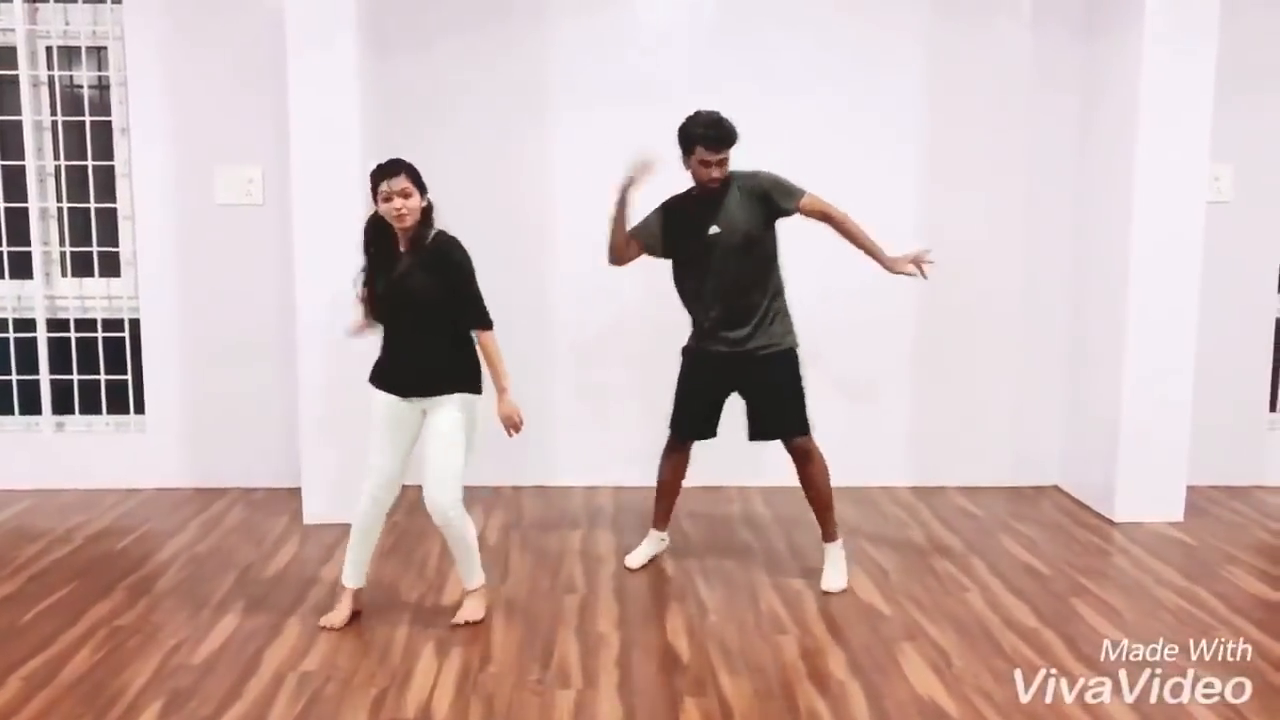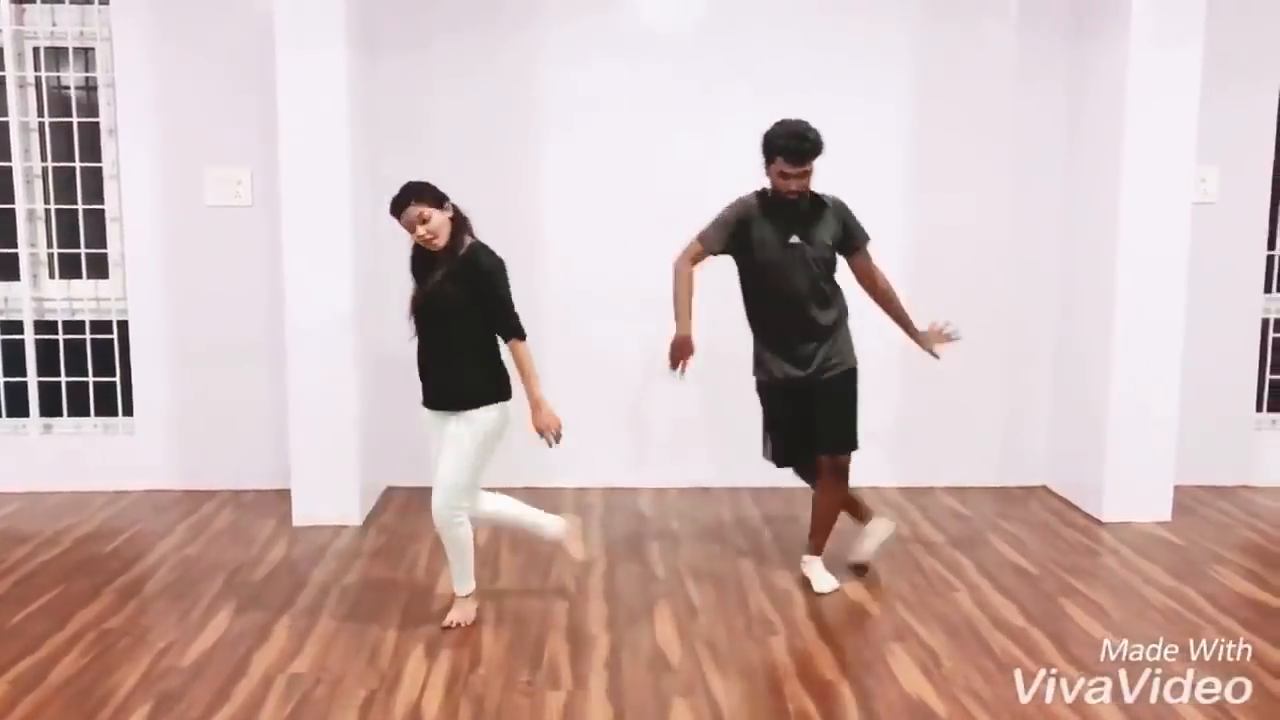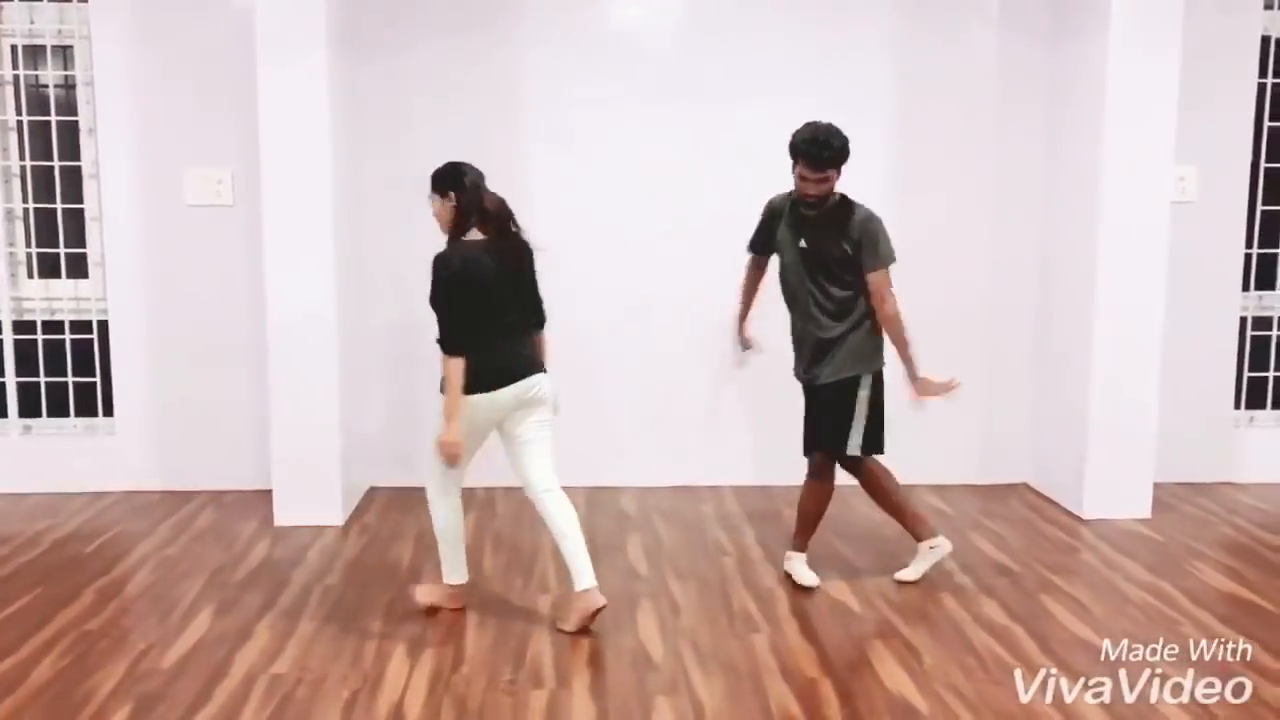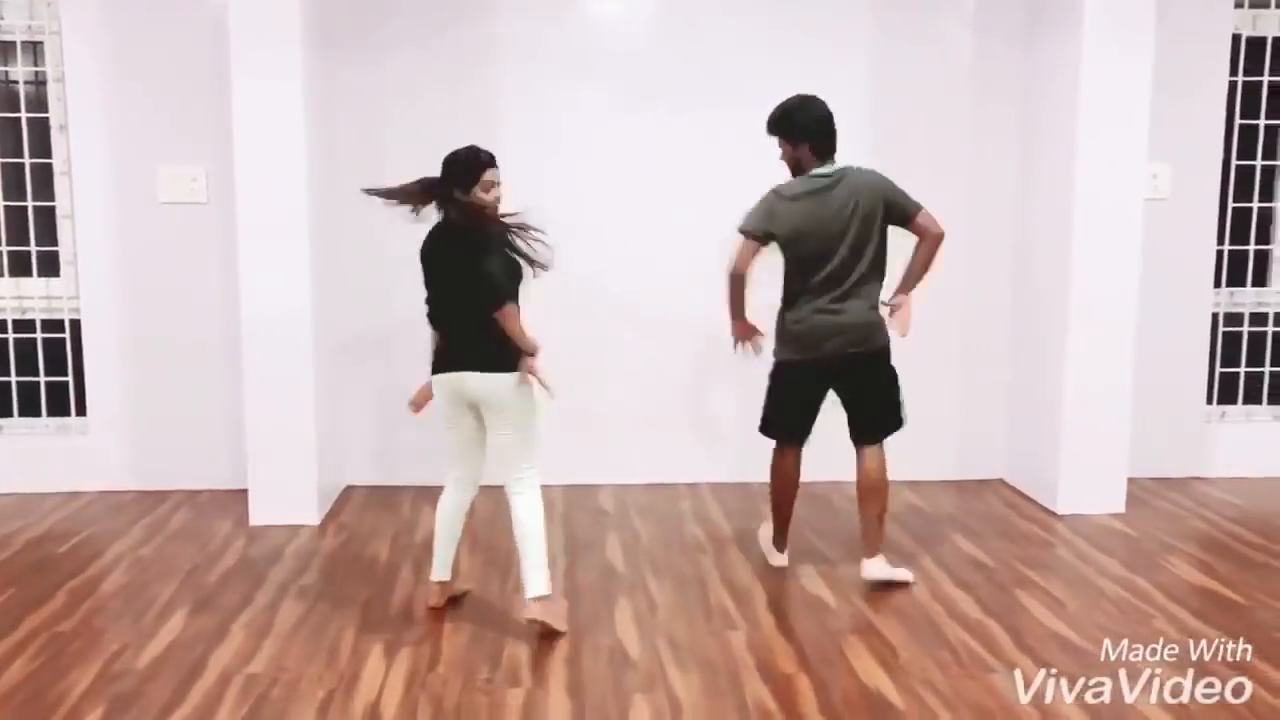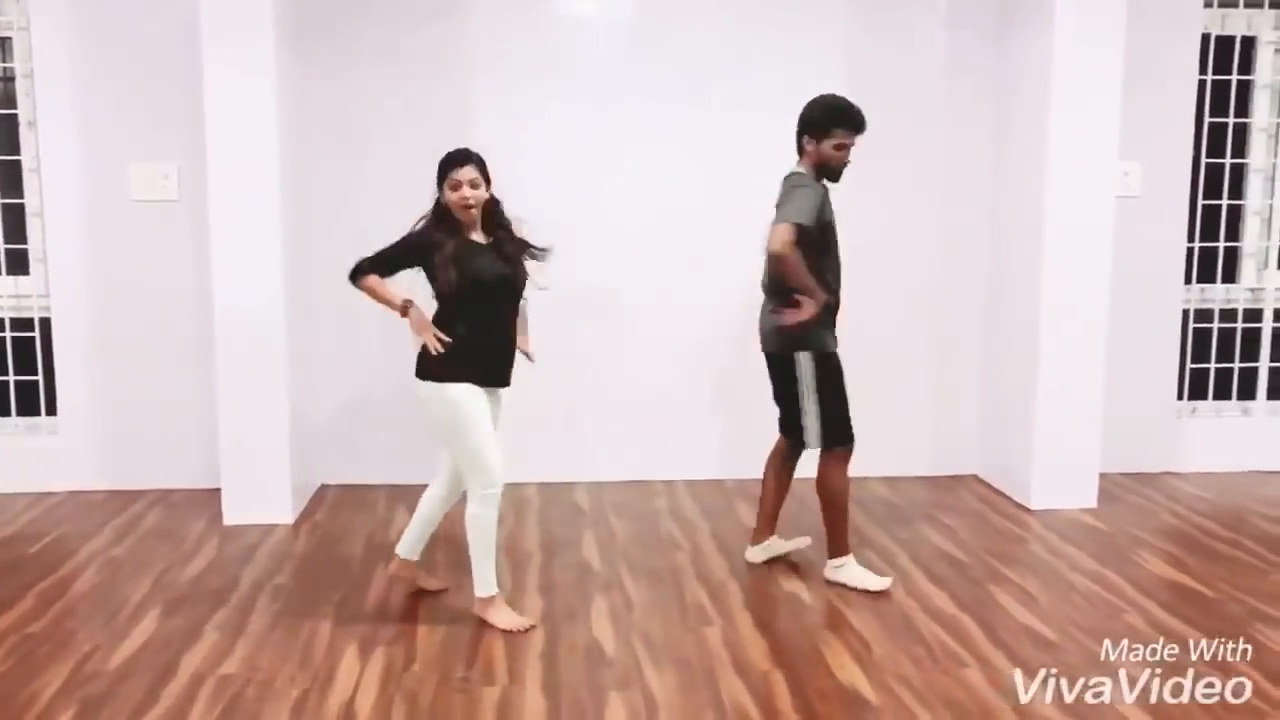
dt=0.3s
person 1, frame 1
left shoulder: (758, 188)
right shoulder: (674, 214)
left elbow: (825, 212)
right elbow: (618, 255)
left wrist: (886, 260)
right wrist: (623, 196)
left hip: (768, 343)
right hip: (708, 347)
left knee: (800, 444)
right knee: (679, 439)
left ankle: (832, 546)
right ankle: (657, 535)
person 1, frame 2
left shoulder: (834, 213)
right shoulder: (746, 213)
left elbow: (871, 276)
right elbow: (686, 260)
left wrist: (916, 335)
right wrist: (684, 326)
left hip: (832, 360)
right hip: (777, 366)
left knee: (832, 462)
right knee: (800, 464)
left ankle: (813, 556)
right ankle: (870, 520)
person 1, frame 3
left shoulder: (862, 223)
right shoulder: (779, 211)
left elbow: (884, 300)
right elbow: (757, 264)
left wrist: (912, 373)
right wrist: (743, 321)
left hip: (853, 362)
right hip: (813, 361)
left knee: (822, 459)
right knee: (856, 458)
left ankle: (797, 552)
right ankle: (929, 540)
person 1, frame 4
left shoulder: (780, 201)
right shoulder: (875, 186)
left elbow: (740, 266)
right elbow: (932, 232)
left wrist: (738, 319)
right wrist: (904, 292)
left hip: (802, 342)
right hip: (867, 336)
left knee: (788, 443)
right knee: (871, 444)
left ankle: (779, 543)
right ankle: (873, 557)
person 1, frame 5
left shoulder: (798, 188)
right shoulder: (808, 192)
right elbow: (778, 245)
right wrist: (814, 296)
left hip: (787, 336)
right hip: (804, 339)
left knee: (794, 437)
right knee: (836, 446)
left ankle: (763, 539)
right ankle: (839, 560)
person 2, frame 1
left shoulder: (444, 249)
right shoulder: (380, 251)
left elbow: (478, 320)
left wrist: (504, 393)
right wrist: (371, 314)
left hip: (450, 391)
right hip: (393, 387)
left knee: (442, 501)
right knee: (376, 491)
left ankle: (475, 588)
right ankle: (351, 592)
person 2, frame 2
left shoulder: (480, 262)
right shoulder: (431, 264)
left elbow: (512, 330)
left wrist: (538, 402)
left hip: (480, 402)
right hip: (445, 400)
left knee: (449, 506)
right knee: (462, 501)
left ankle: (465, 594)
right ankle: (555, 528)
person 2, frame 3
left shoulder: (451, 262)
right shoulder: (513, 247)
left elbow: (454, 343)
right elbow: (536, 317)
left wrist: (451, 420)
right wrist: (536, 369)
left hip: (483, 390)
right hip: (531, 381)
left knee: (444, 485)
right knee: (544, 486)
left ankle: (453, 586)
right ankle: (585, 590)
person 2, frame 4
left shoulder: (437, 240)
right shoulder: (488, 233)
right elbow: (500, 297)
left wrist: (434, 377)
right wrist: (527, 349)
left hip: (453, 372)
right hip: (494, 369)
left knee: (462, 476)
right knee: (523, 480)
left ankle: (440, 582)
right ankle: (540, 597)
person 2, frame 5
left shoulder: (505, 239)
right shoulder: (433, 239)
left elbow: (513, 294)
right elbow: (363, 273)
left wrist: (520, 333)
right wrist: (410, 312)
left hip: (485, 376)
right hip: (451, 376)
left knee: (460, 475)
right knee: (486, 483)
left ankle: (407, 558)
right ankle: (487, 597)
